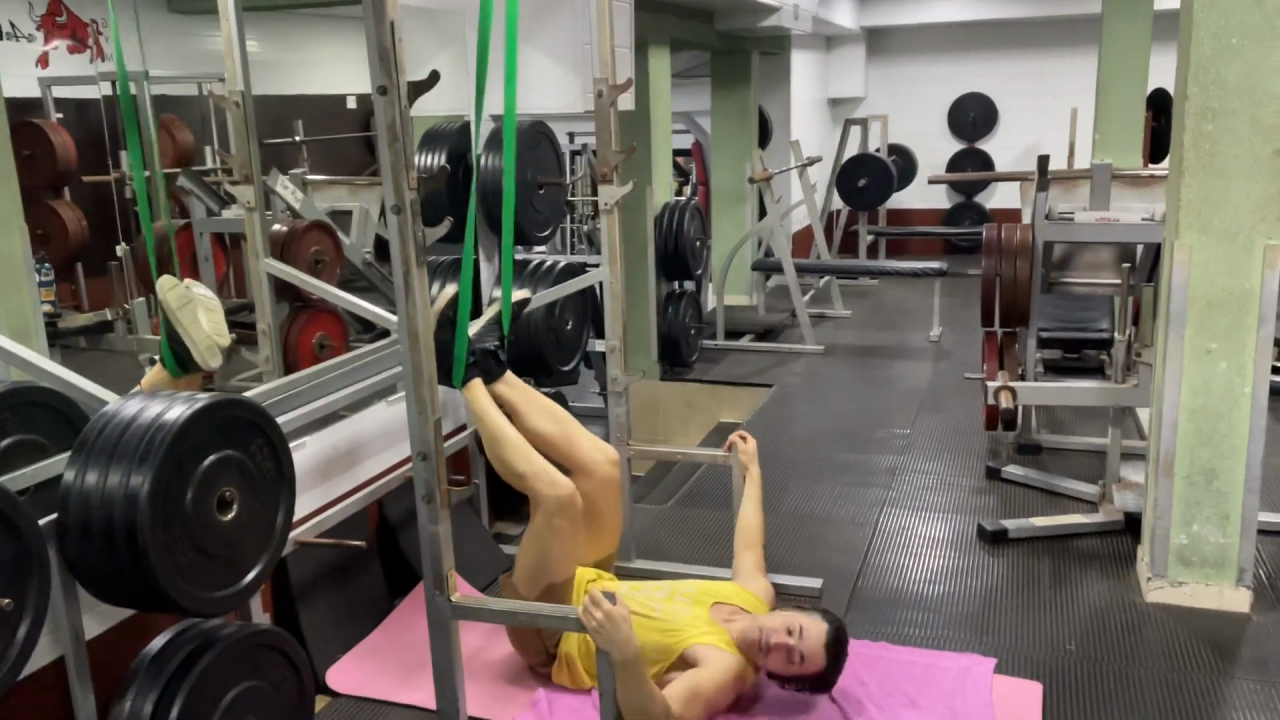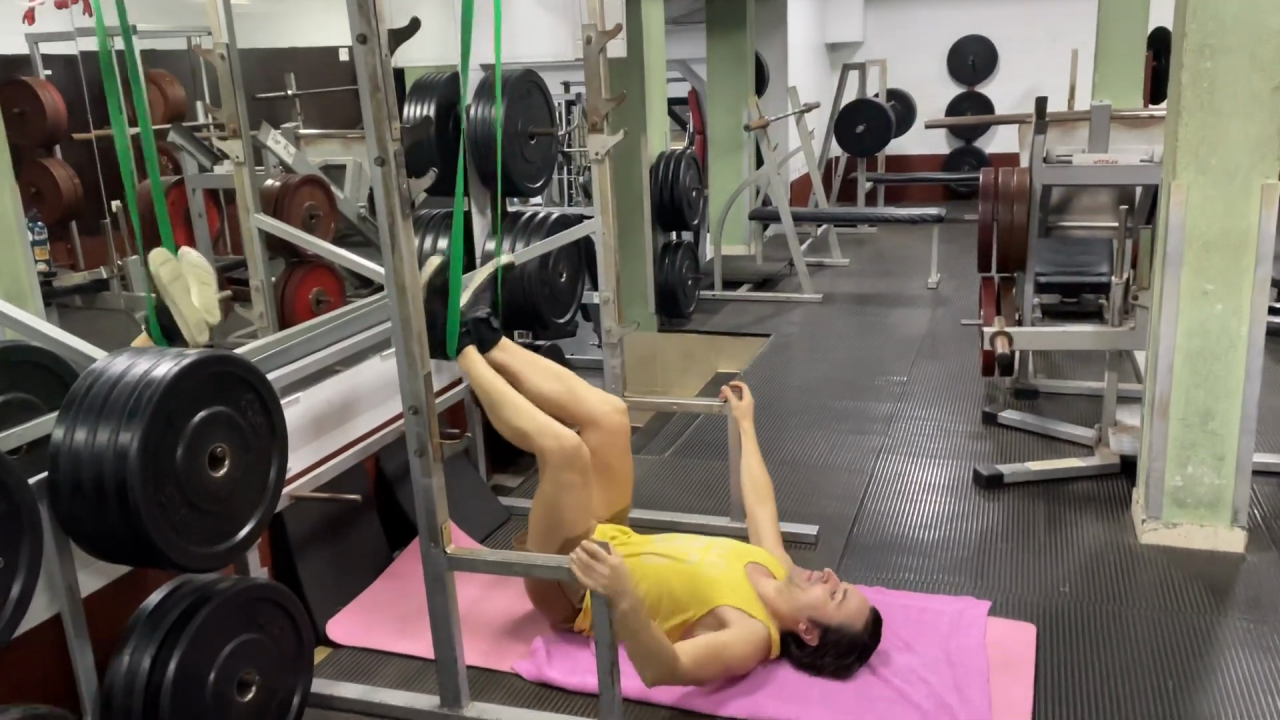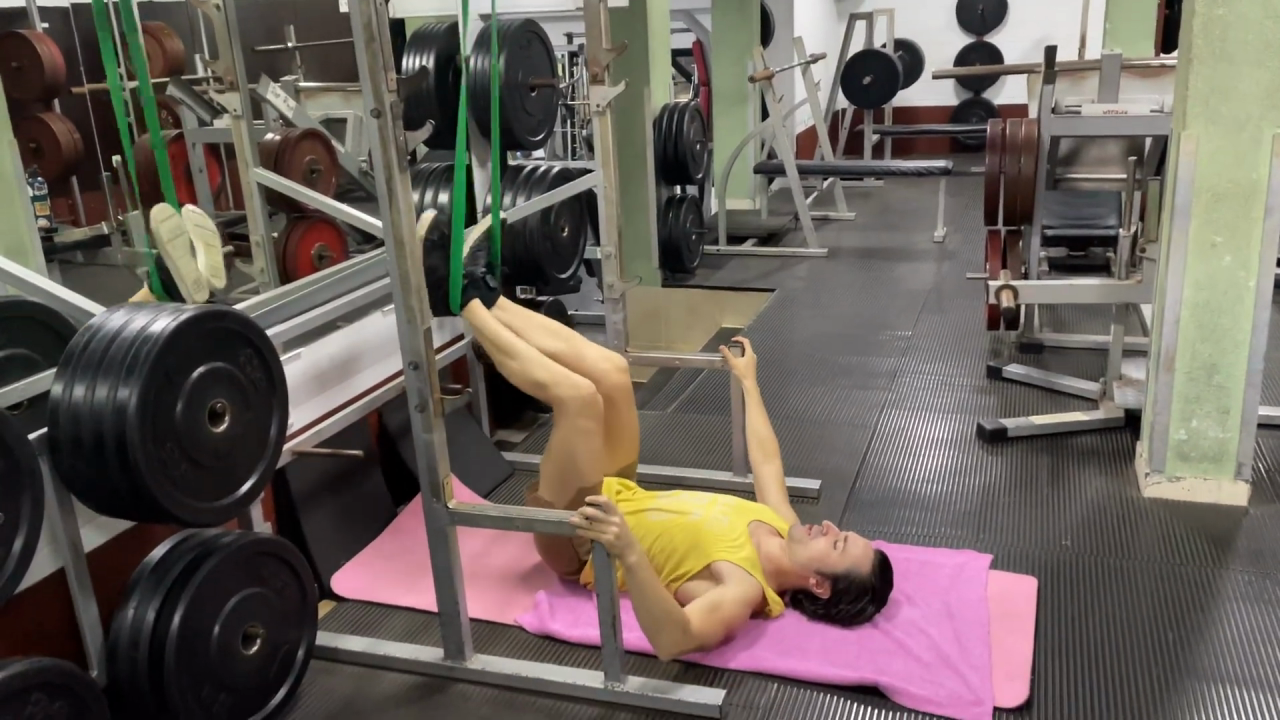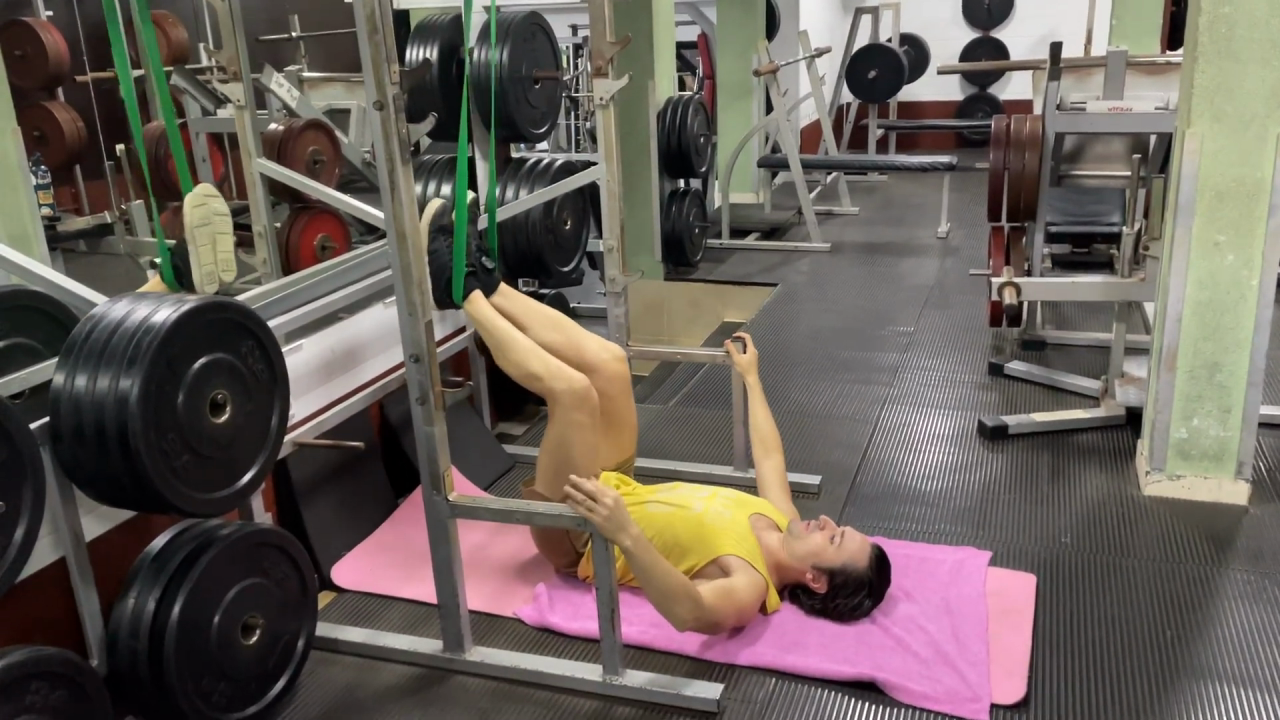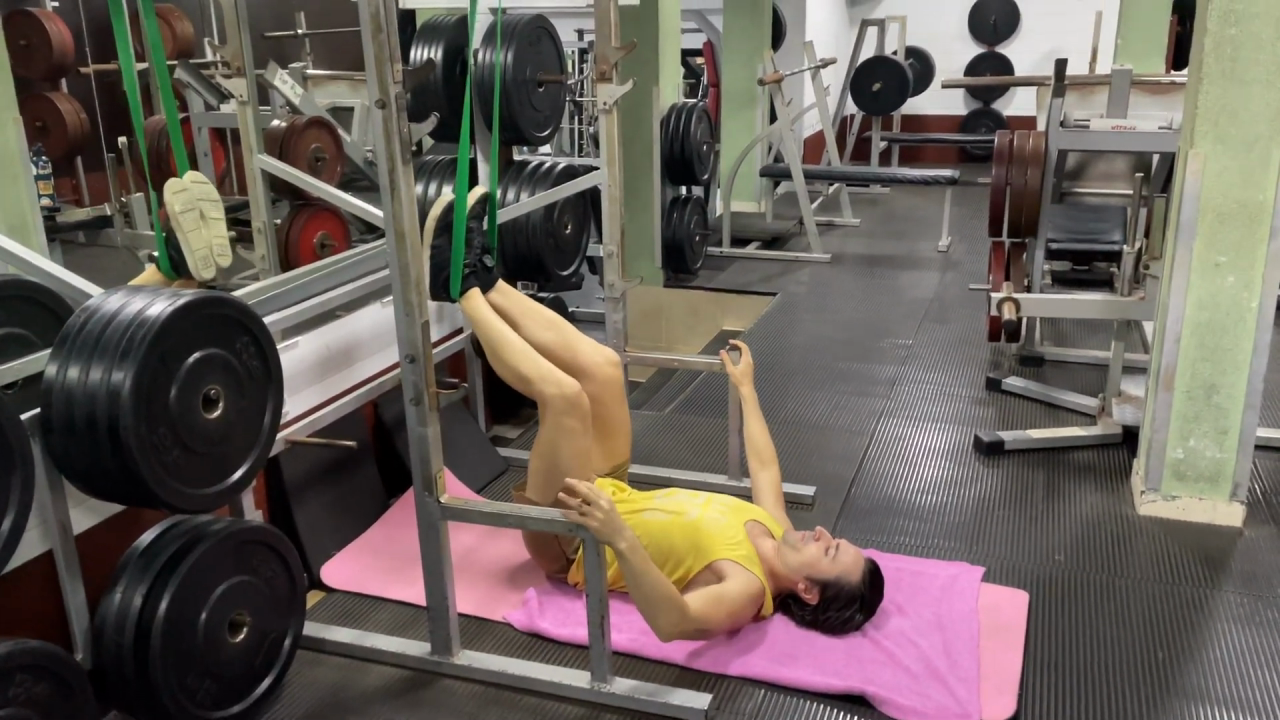
dt=1s
person 1, frame 1
left shoulder: (726, 670)
right shoulder: (755, 601)
right elbow: (749, 549)
left wrist: (625, 651)
right wrist: (752, 471)
left hip: (553, 639)
right hip: (586, 586)
left knee: (556, 492)
right knee: (600, 463)
left ankle: (469, 378)
right ankle: (488, 369)
person 1, frame 2
left shoulder: (754, 632)
right shoulder: (778, 573)
left elbow: (662, 669)
right elbow: (761, 506)
left wrist: (622, 598)
right wrist: (746, 425)
left hip: (574, 590)
right hip: (606, 544)
left knee: (562, 445)
right knee: (608, 414)
left ankle: (461, 344)
right ankle: (482, 338)
person 1, frame 3
left shoulder: (746, 588)
right shoulder: (781, 529)
left elbow: (673, 641)
right elbow: (768, 462)
left wrist: (630, 554)
right wrist: (748, 383)
left hip: (577, 542)
right hip: (612, 495)
left knee: (576, 394)
right knee: (608, 374)
left ankle: (466, 303)
right ankle: (483, 298)
person 1, frame 4
left shoulder: (750, 586)
right shoulder: (782, 526)
left elbow: (689, 612)
right elbow: (770, 458)
left wrist: (625, 535)
right wrist: (751, 378)
left hip: (577, 538)
right hip: (615, 491)
left knee: (572, 387)
right knee: (607, 362)
left ankle: (463, 290)
right ankle: (481, 282)
person 1, frame 5
left shoulder: (746, 587)
right shoulder: (775, 534)
left elbow: (674, 621)
right elbow: (765, 468)
left wrist: (620, 539)
right wrist: (746, 388)
left hip: (571, 545)
right hip: (606, 496)
left knee: (562, 393)
right knee: (602, 367)
left ankle: (463, 286)
right ankle: (480, 278)
